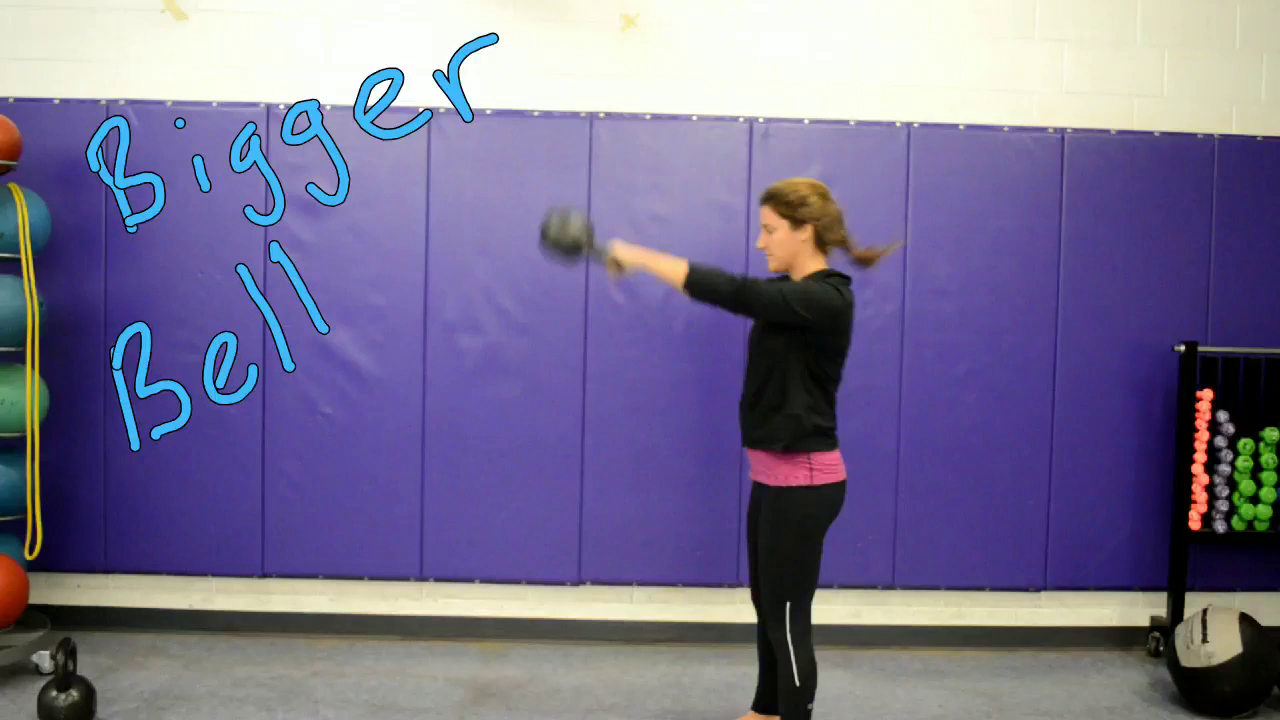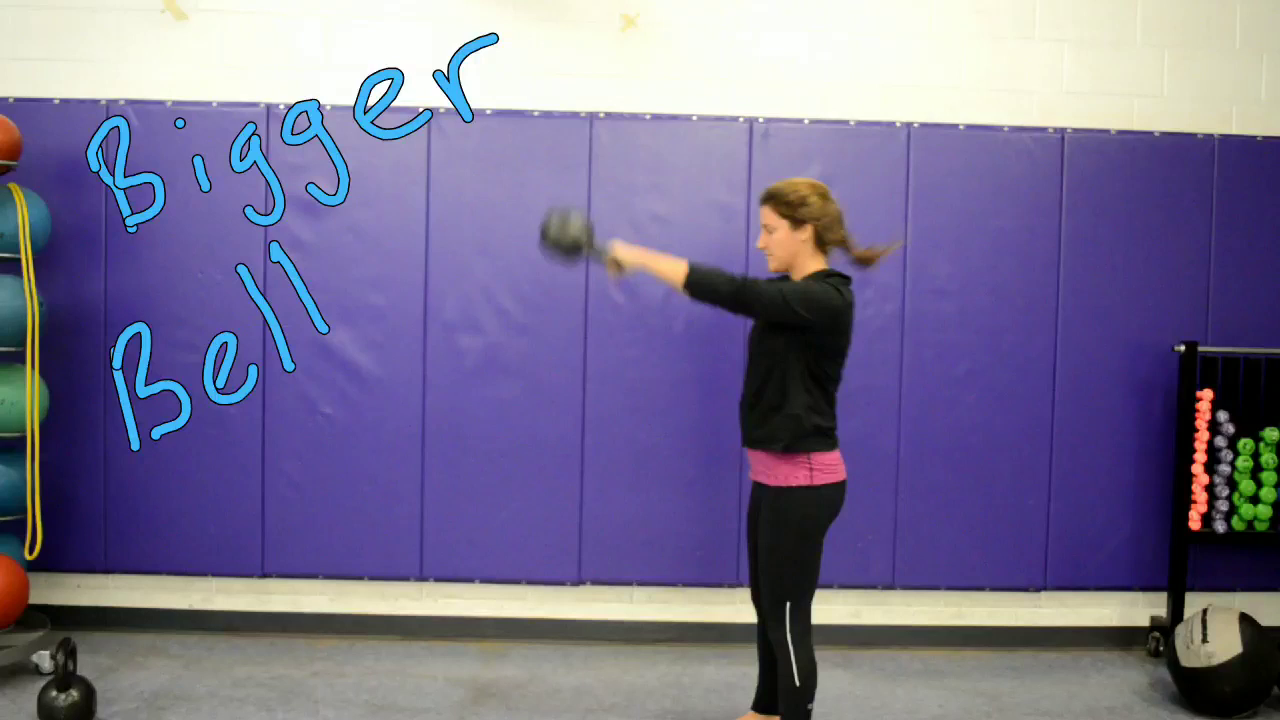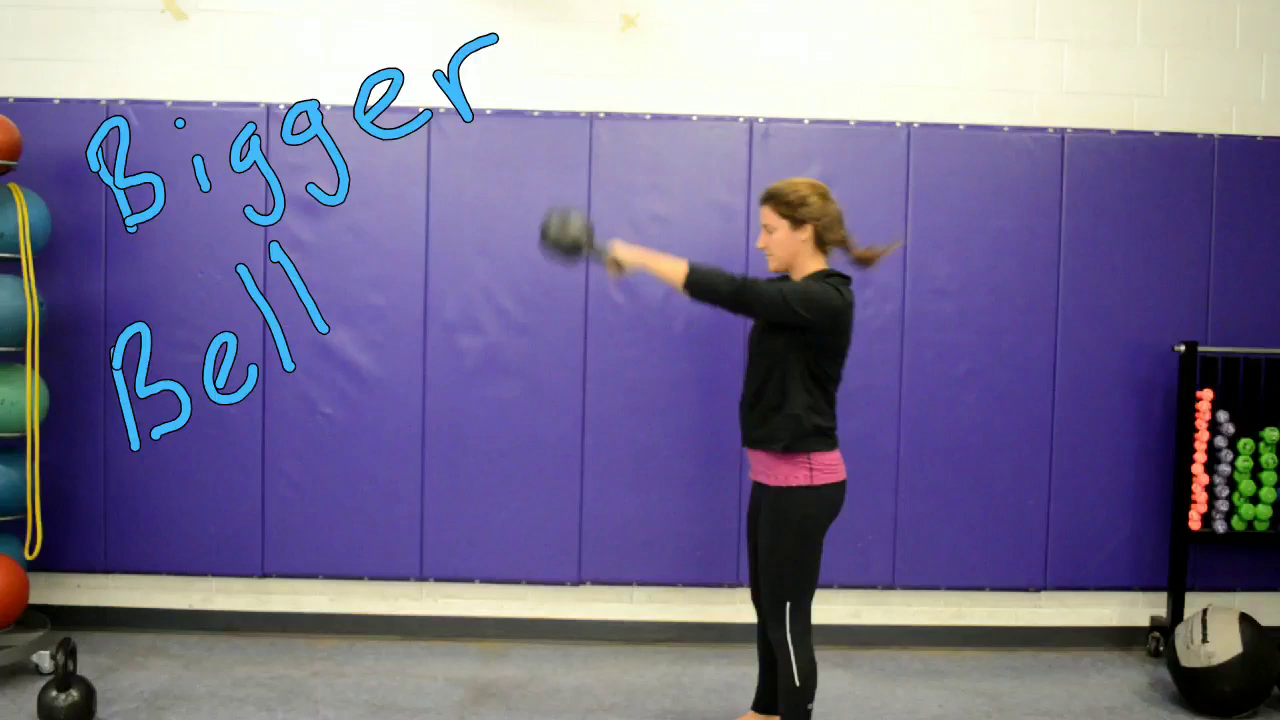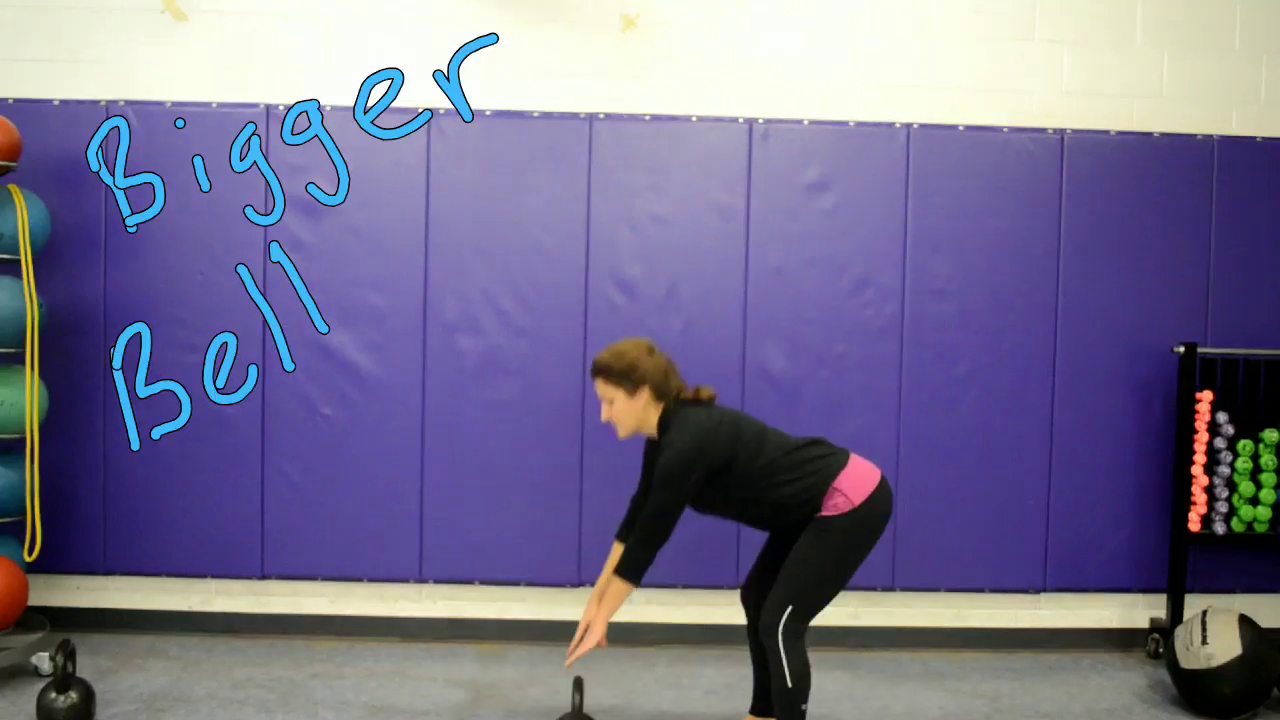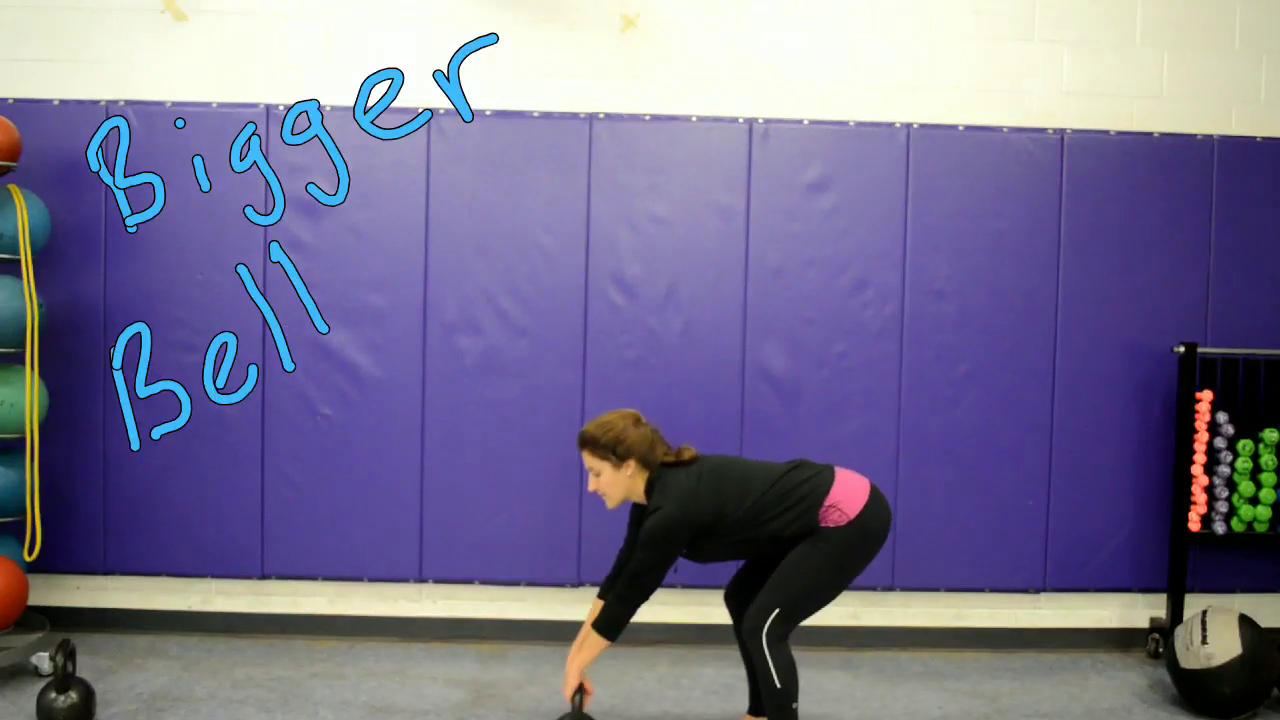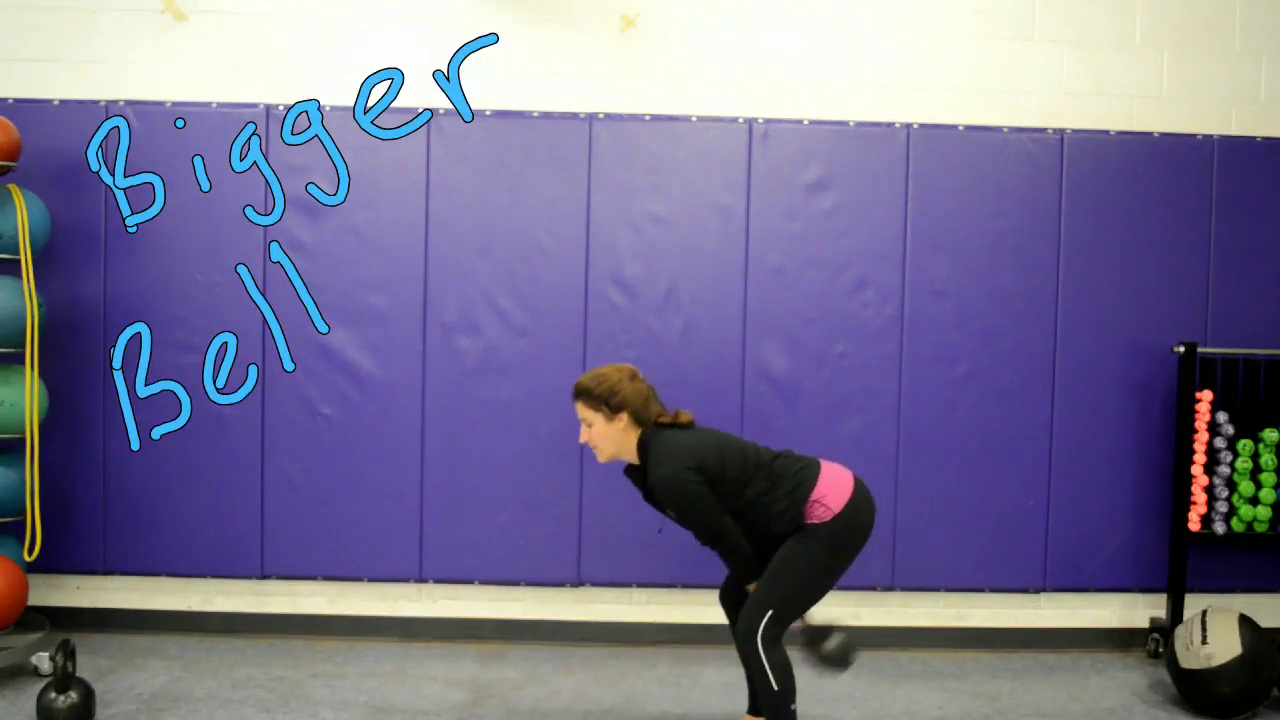
dt=0.7s
person 1, frame 1
left shoulder: (825, 300)
right shoulder: (788, 292)
left elbow: (733, 293)
right elbow: (736, 291)
left wrist: (641, 257)
right wrist: (642, 261)
left hip: (803, 482)
right hip: (775, 475)
left knee: (787, 618)
right knee: (767, 604)
person 1, frame 2
left shoulder: (825, 300)
right shoulder: (788, 293)
left elbow: (734, 293)
right elbow: (740, 292)
left wrist: (641, 257)
right wrist: (641, 260)
left hip: (803, 482)
right hip: (774, 475)
left knee: (787, 617)
right knee: (767, 604)
person 1, frame 3
left shoulder: (826, 300)
right shoulder: (790, 293)
left elbow: (734, 293)
right elbow: (736, 292)
left wrist: (641, 256)
right wrist: (641, 259)
left hip: (803, 482)
right hip: (774, 476)
left knee: (787, 616)
right knee: (768, 604)
person 1, frame 4
left shoulder: (687, 443)
right shoulder: (671, 434)
left elbow: (650, 538)
right elbow: (637, 522)
left wrist: (602, 620)
right wrist: (597, 600)
left hip: (851, 504)
right hip: (828, 502)
left knee: (780, 622)
right knee: (757, 599)
person 1, frame 5
left shoulder: (673, 509)
right shoulder: (659, 489)
left elbow: (630, 595)
right elbow: (621, 578)
left wrist: (577, 665)
right wrist: (576, 654)
left hip: (851, 518)
right hip: (827, 510)
left knee: (764, 627)
right knee: (741, 600)
person 1, frame 6
left shoulder: (671, 470)
right shoulder: (657, 454)
left elbow: (730, 544)
right elbow: (724, 536)
left wrist: (763, 595)
right wrist: (761, 592)
left hip: (835, 512)
right hip: (814, 505)
left knee: (757, 627)
right knee: (738, 599)
